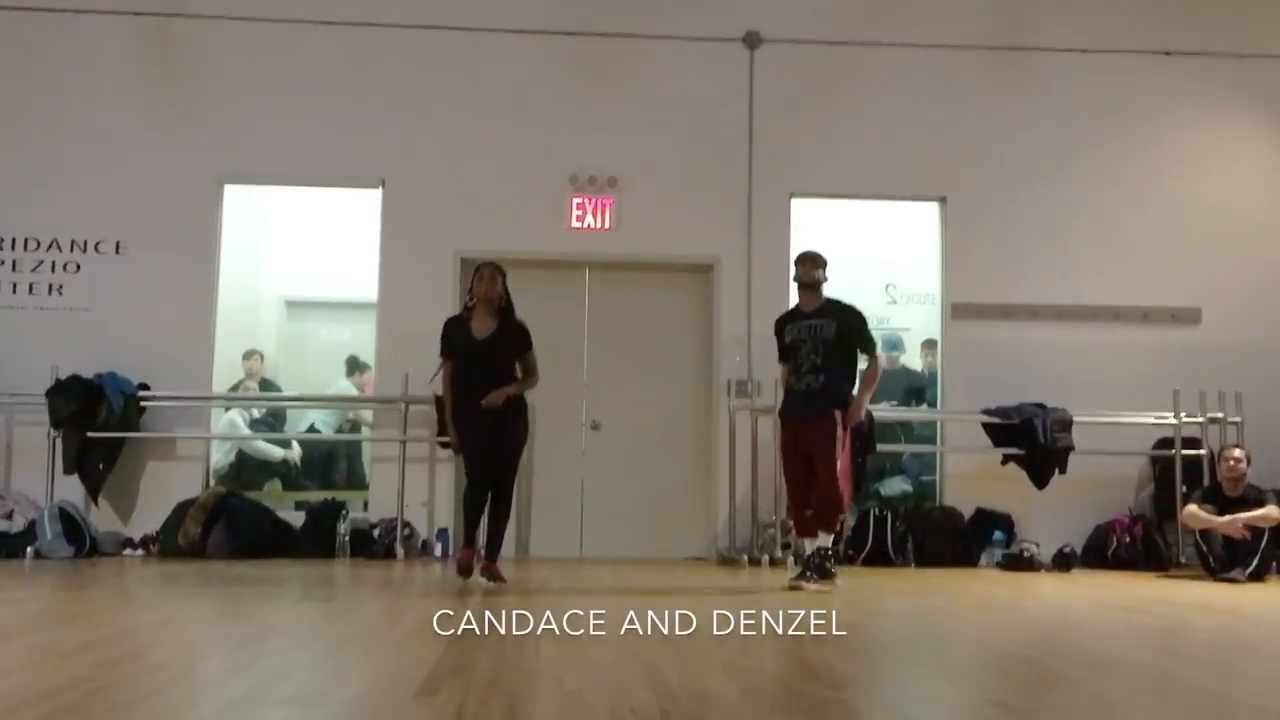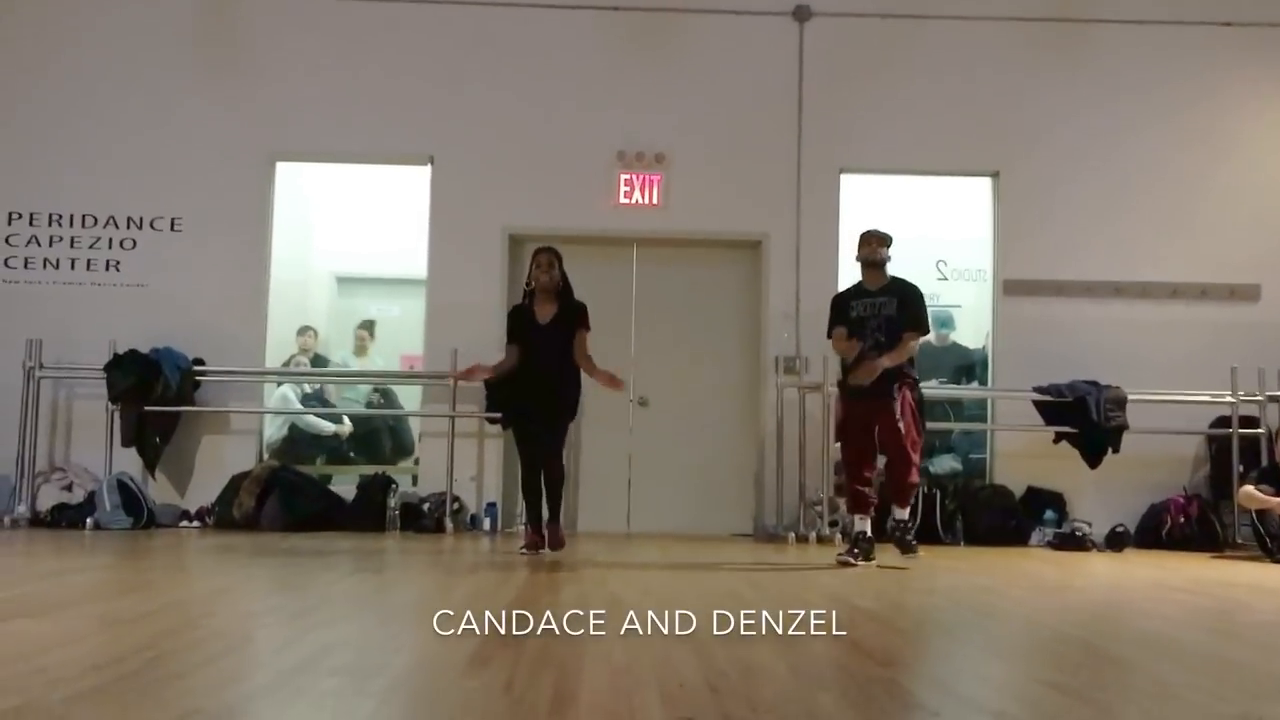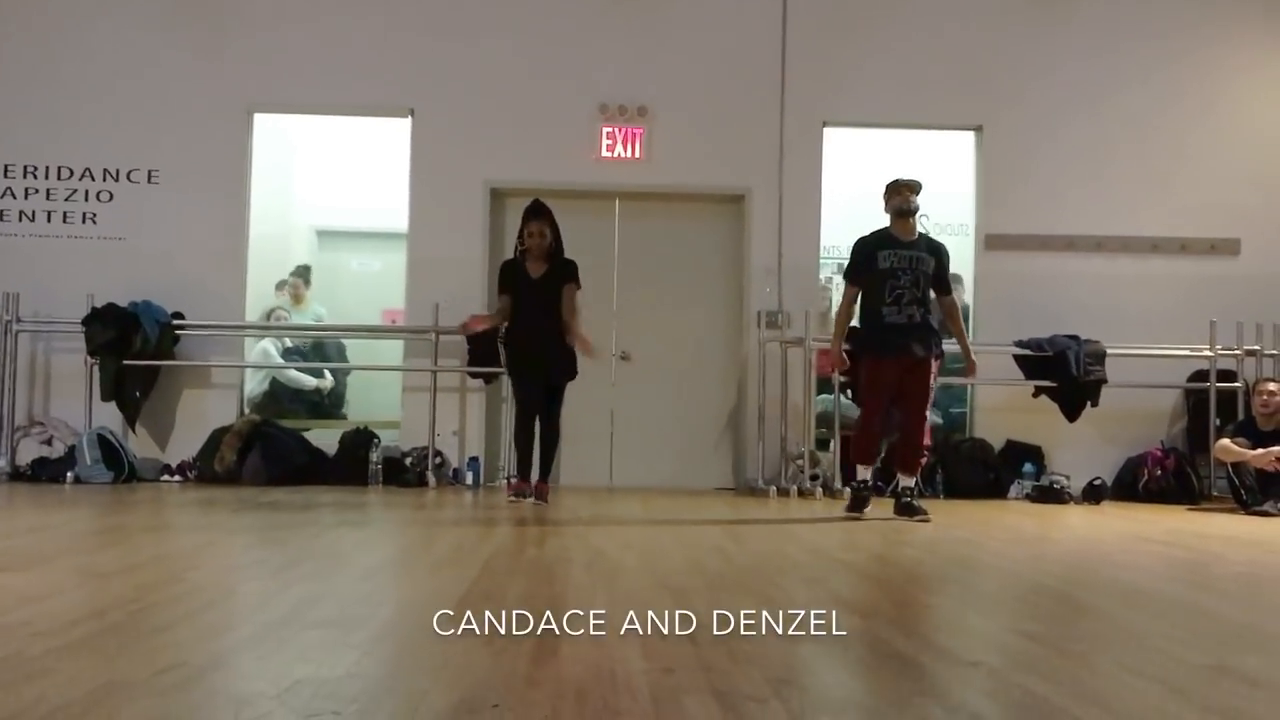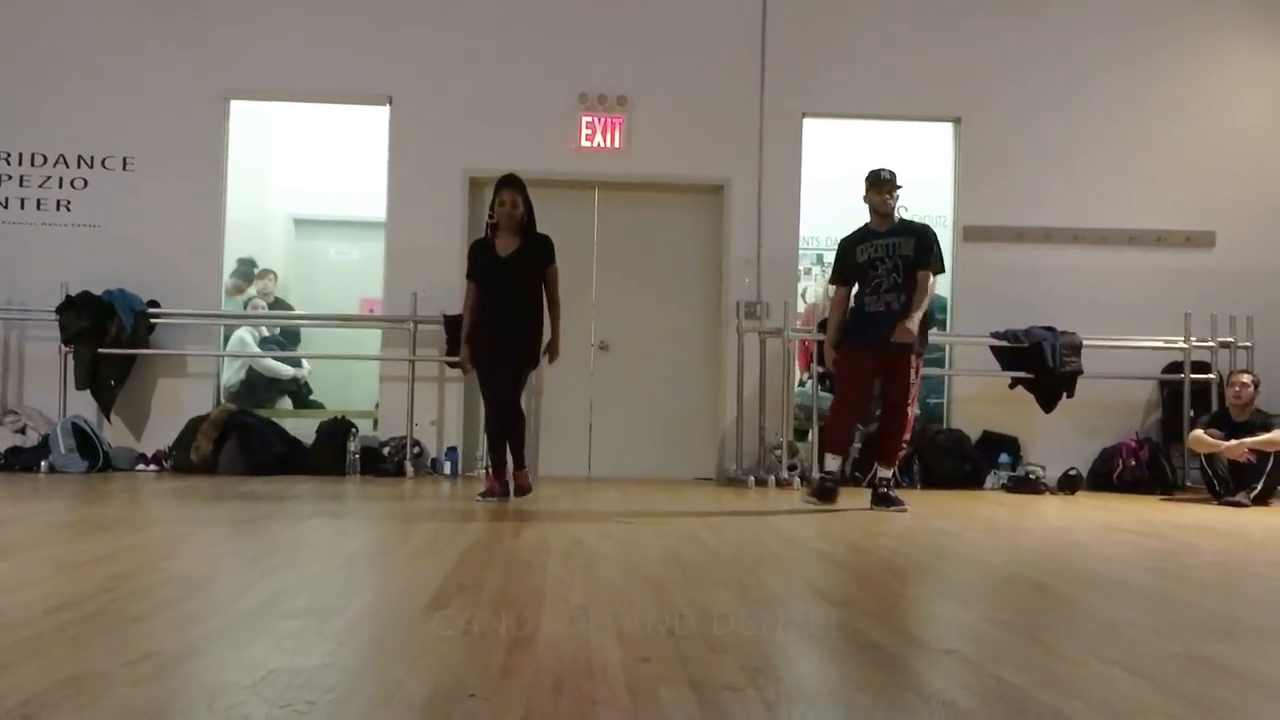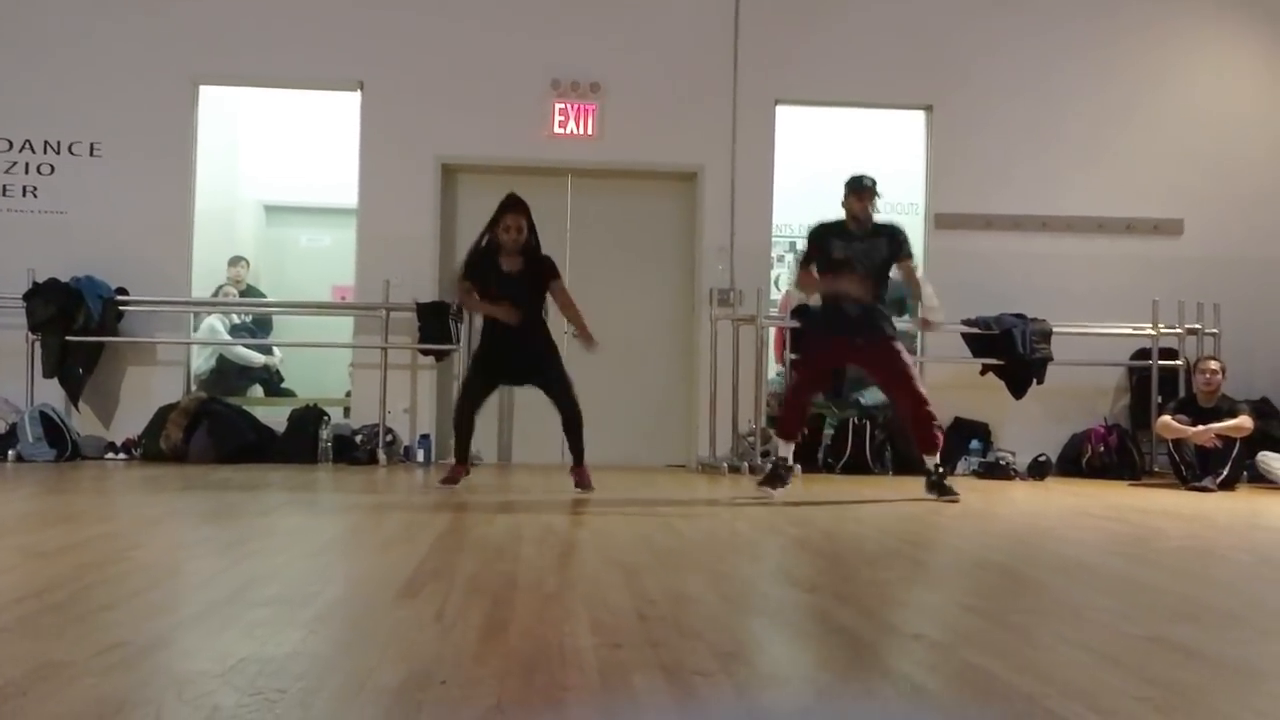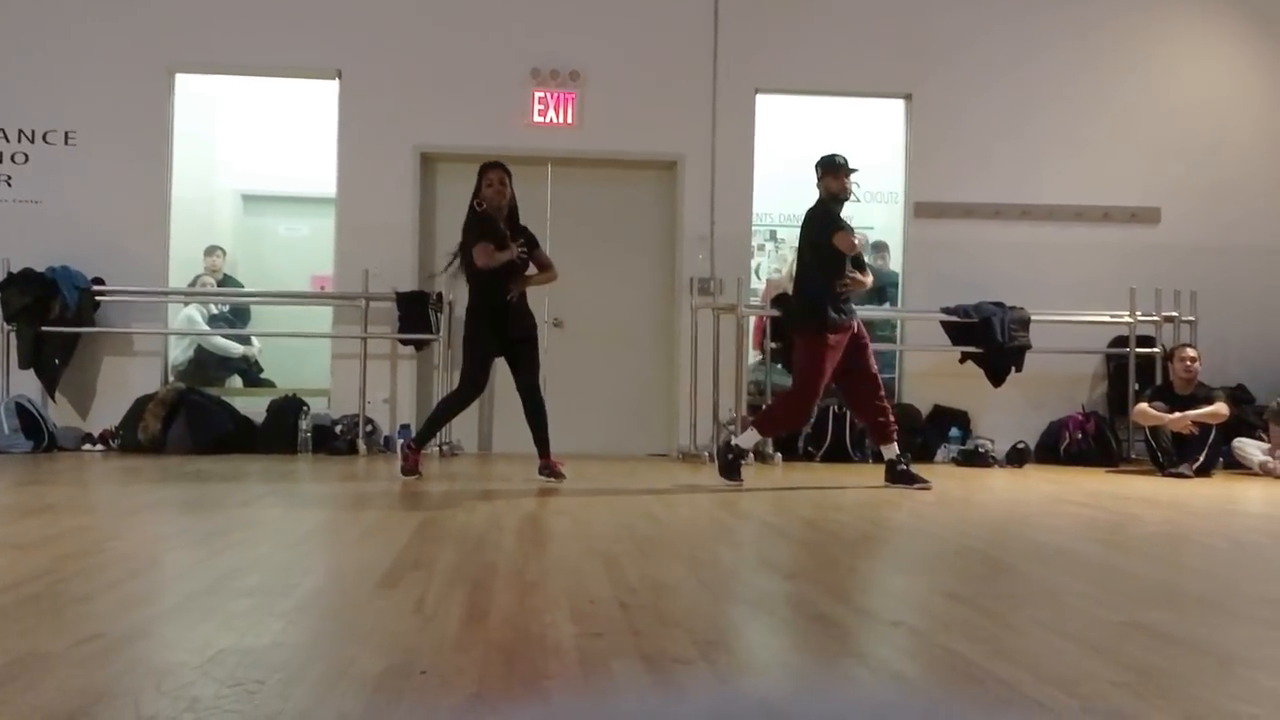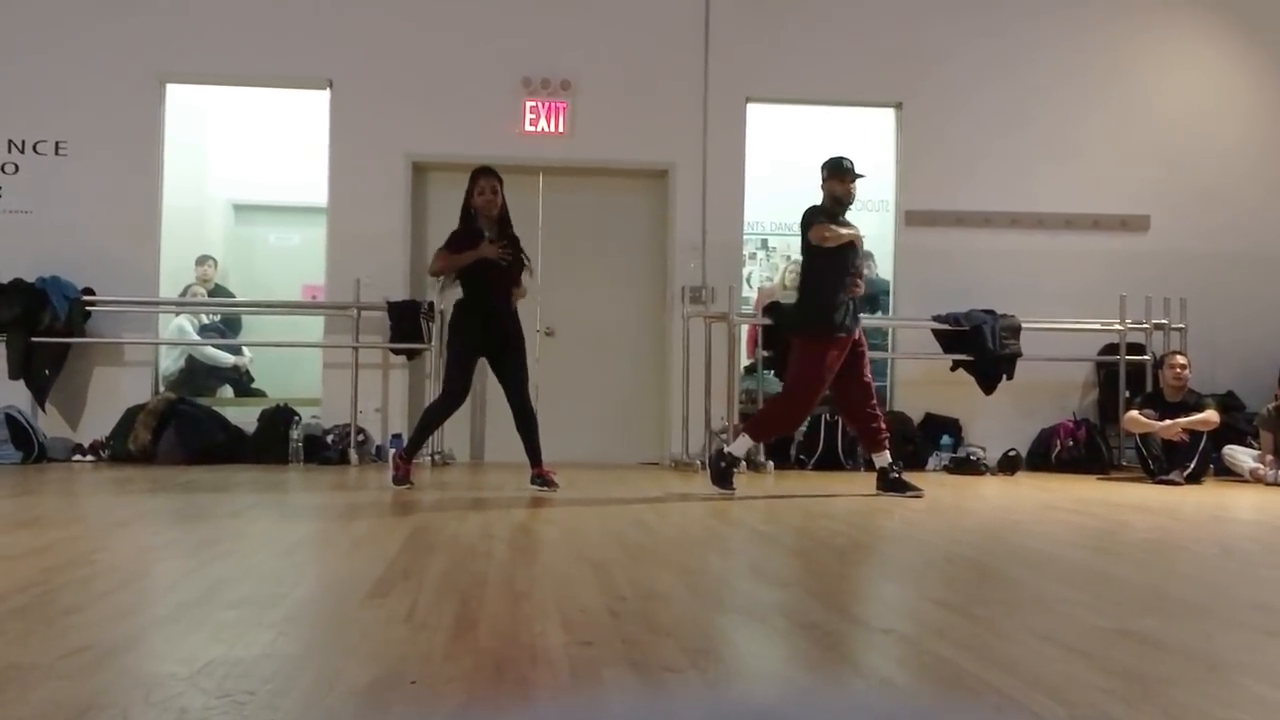
dt=0.7s
person 1, frame 1
left shoulder: (845, 316)
right shoulder: (784, 323)
left elbow: (874, 360)
left wrist: (862, 398)
right wrist: (782, 406)
left hip: (831, 412)
right hip: (793, 416)
left knee: (829, 480)
right knee: (799, 488)
left ankle: (824, 553)
right ankle: (811, 557)
person 1, frame 2
left shoulder: (907, 293)
right shoulder: (844, 299)
left elbow: (910, 343)
right elbow: (837, 339)
left wrist: (879, 364)
right wrist: (846, 348)
left hip: (896, 383)
right hip: (855, 388)
left knee: (901, 449)
right knee: (856, 464)
left ankle: (901, 525)
right ankle: (862, 538)
person 1, frame 3
left shoulder: (935, 250)
right shoulder: (868, 246)
left elbow: (947, 302)
right elbow: (850, 296)
left wrist: (966, 348)
right wrist: (837, 342)
left hip: (922, 348)
right hip: (877, 347)
left knee: (916, 423)
right knee: (871, 418)
left ankle: (906, 494)
right ankle: (861, 487)
person 1, frame 4
left shoulder: (920, 235)
right shoulder: (851, 244)
left elbow: (926, 282)
right elbow: (840, 296)
left wrist: (914, 319)
right wrist: (830, 343)
left hip: (903, 339)
right hip: (859, 338)
left knee: (898, 414)
right knee: (845, 405)
left ankle: (882, 485)
right ankle: (830, 477)
person 1, frame 5
left shoulder: (888, 235)
right shoulder: (824, 234)
left elbow: (911, 273)
right elbow: (804, 283)
left wrist: (927, 303)
right wrist: (841, 285)
left hip: (875, 332)
right hip: (829, 332)
left knee: (913, 400)
right knee: (800, 394)
left ankle: (935, 472)
right ankle: (781, 466)
person 1, frame 6
left shoulder: (837, 221)
right shoulder: (821, 214)
left elbow: (865, 273)
right elbow: (850, 244)
left wrist: (862, 280)
right wrist: (853, 241)
left hip: (845, 320)
right hip: (817, 323)
left knee: (870, 392)
right knee: (802, 400)
left ankle: (895, 465)
right ankle: (734, 449)
person 1, frame 7
left shoulder: (846, 226)
right shoulder: (816, 215)
right elbow: (821, 236)
left wrist: (858, 285)
right wrist: (853, 233)
left hip: (847, 326)
right hip: (817, 327)
left knee: (862, 401)
right knee: (796, 400)
left ankle: (887, 472)
right ankle: (727, 457)
person 2, frame 1
left shoulder: (515, 330)
right shoulder: (453, 327)
left elbow: (531, 376)
right elbow: (448, 376)
left wrist: (507, 391)
right wrist: (451, 420)
left hip: (509, 417)
right hip: (470, 418)
left knee: (503, 487)
right knee: (477, 483)
left ankle: (491, 560)
right ankle: (468, 546)
person 2, frame 2
left shoulder: (574, 311)
right shoulder: (518, 314)
left elbow: (580, 353)
right elbow: (512, 359)
left wrist: (597, 372)
right wrist: (489, 371)
left hip: (560, 398)
right hip: (523, 398)
left knee: (552, 457)
right knee: (529, 463)
left ankle: (554, 525)
right ankle: (534, 532)
person 2, frame 3
left shoulder: (565, 268)
right shoulder: (509, 269)
left elbow: (569, 304)
right elbow: (504, 310)
left wrist: (575, 331)
right wrist: (489, 321)
left hip: (556, 353)
right hip: (521, 352)
left knee: (549, 418)
right knee: (526, 410)
left ankle: (542, 482)
right ankle: (522, 480)
person 2, frame 4
left shoulder: (540, 245)
right shoulder: (479, 249)
left elbow: (552, 293)
right elbow: (472, 298)
left wrist: (554, 336)
right wrist: (465, 341)
left hip: (523, 338)
right hip: (487, 338)
left knee: (509, 402)
right knee: (493, 406)
left ankle: (519, 471)
right ankle: (498, 478)
person 2, frame 5
left shoulder: (541, 263)
right shoulder: (481, 257)
left elbow: (563, 301)
right elbow: (466, 297)
left wrist: (585, 333)
right wrist: (494, 309)
left hip: (535, 347)
right hip: (494, 347)
left knee: (569, 404)
right knee: (466, 405)
left ankle: (579, 467)
right ankle: (460, 465)
person 2, frame 6
left shoulder: (521, 233)
right shoulder: (478, 226)
left elbow: (551, 271)
right elbow: (484, 260)
left wrist: (526, 280)
right wrist: (509, 254)
left hip: (518, 320)
right hip: (484, 319)
left knee: (531, 389)
right knee: (470, 388)
left ankle: (546, 460)
right ankle: (413, 448)
person 2, frame 7
left shoulder: (510, 239)
right shoulder: (465, 234)
right elbow: (435, 267)
left wrist: (518, 291)
right wrist: (478, 254)
left hip: (505, 327)
right hip: (468, 325)
left knee: (520, 398)
right knee: (453, 395)
left ankle: (538, 469)
right ankle: (404, 458)
